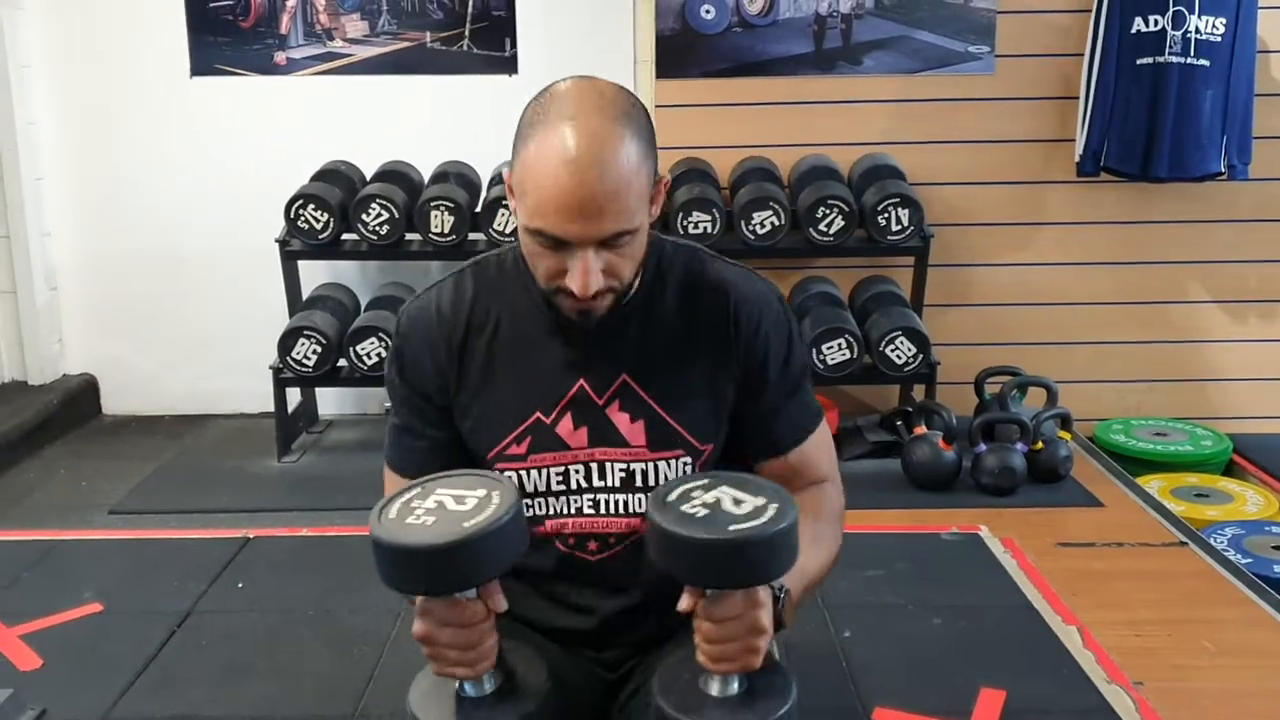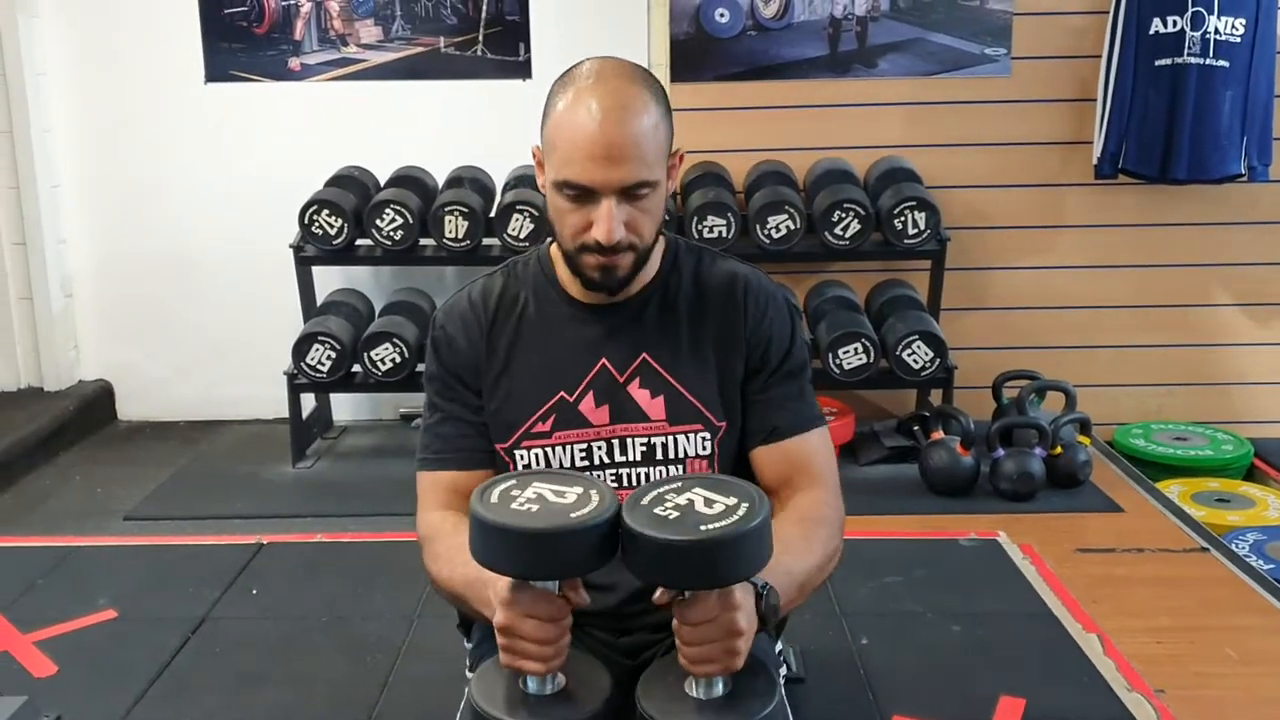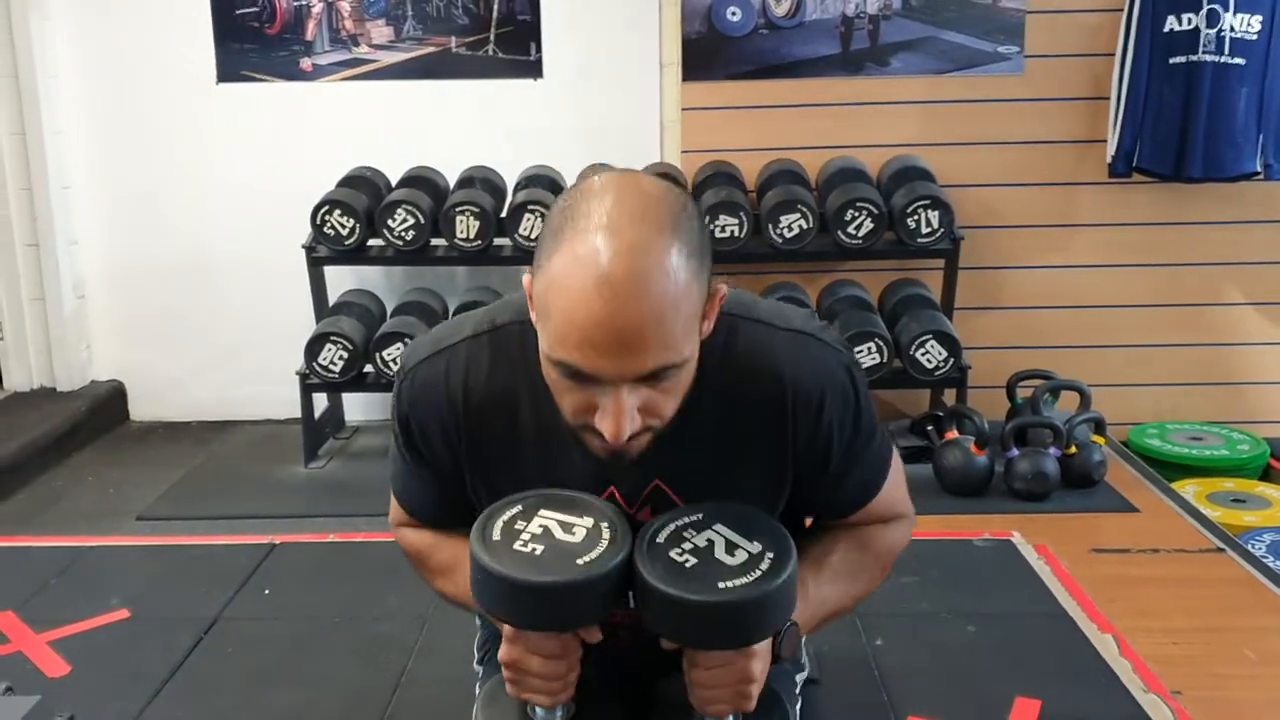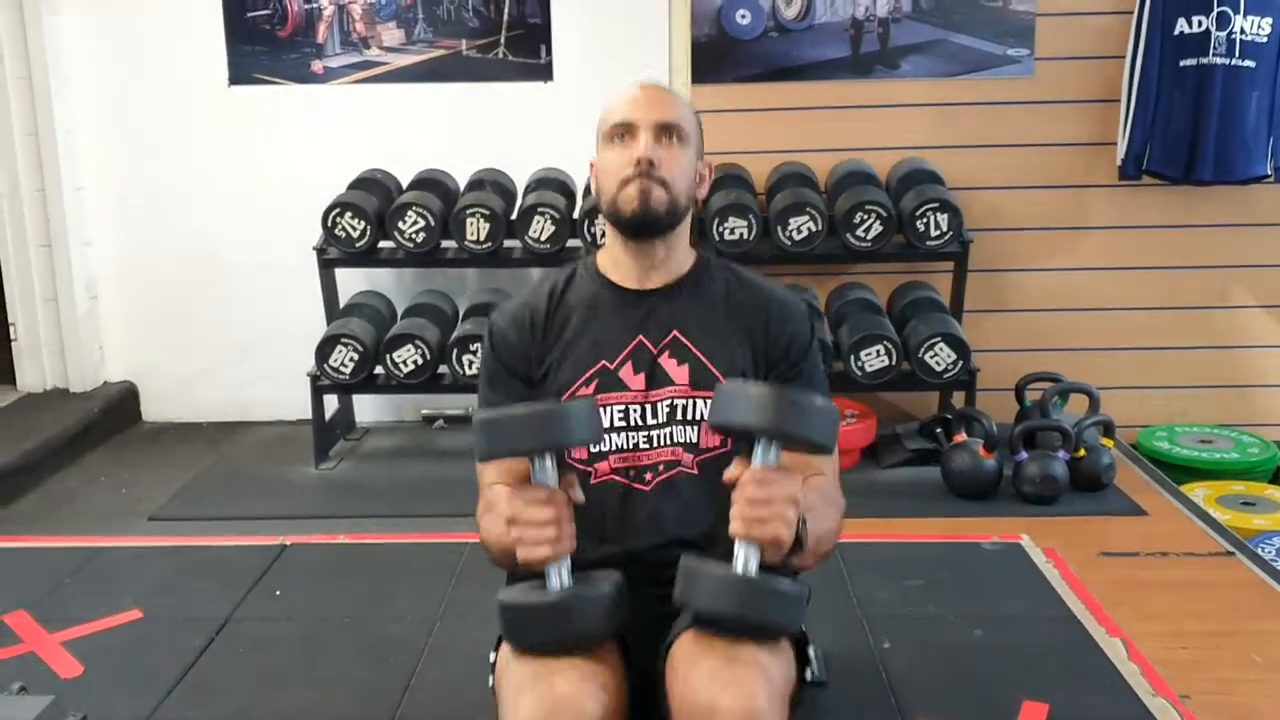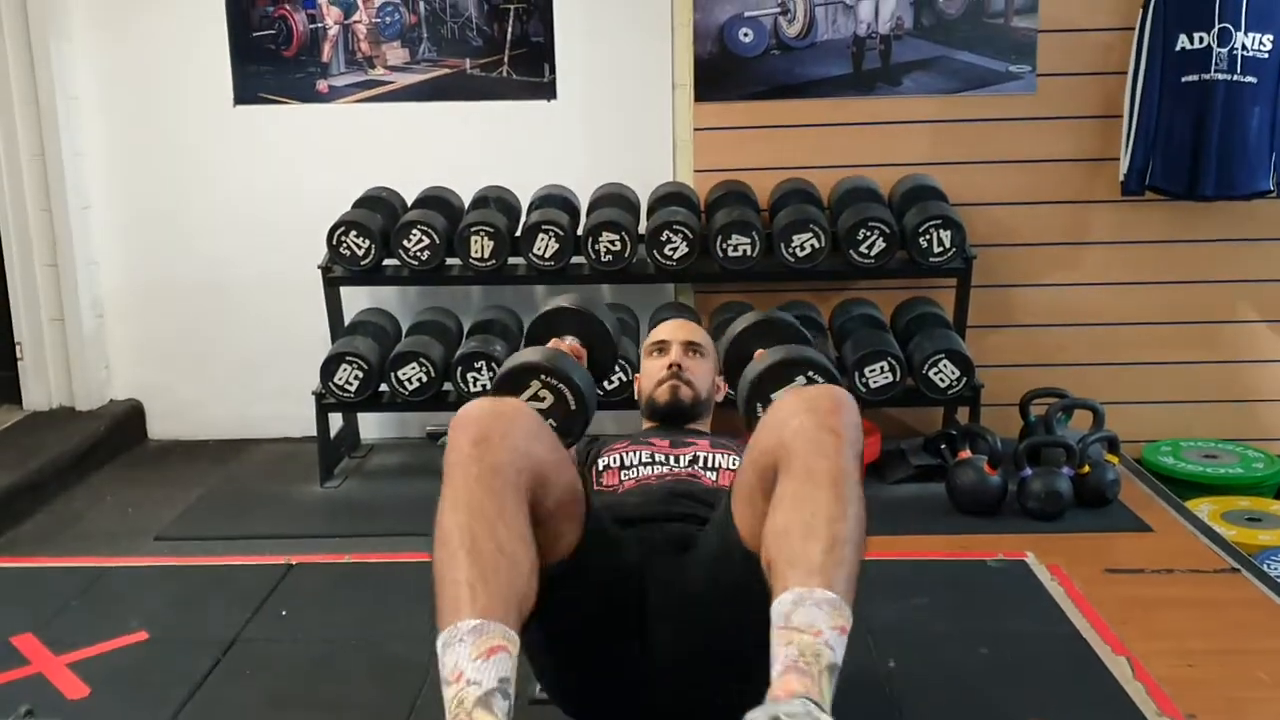
dt=0.7s
person 1, frame 1
left shoulder: (739, 311)
right shoulder: (439, 327)
left elbow: (814, 486)
left wrist: (773, 590)
right wrist: (437, 593)
left hip: (687, 633)
right hip: (522, 634)
person 1, frame 2
left shoulder: (748, 308)
right shoulder: (473, 323)
left elbow: (812, 499)
right elbow: (444, 514)
left wrist: (754, 592)
right wrist: (498, 592)
left hip: (704, 632)
right hip: (539, 637)
person 1, frame 3
left shoulder: (802, 376)
right shoulder: (447, 382)
left elbow: (881, 521)
right elbow: (420, 526)
left hip: (724, 660)
right hip: (545, 658)
person 1, frame 4
left shoulder: (771, 315)
right shoulder: (525, 322)
left elbow: (823, 495)
right elbow: (495, 502)
left wrist: (791, 522)
right wrist: (521, 525)
person 1, frame 5
left shoulder: (750, 454)
right shoulder: (592, 453)
right elbow: (530, 530)
left wrist: (788, 413)
left hip: (723, 625)
right hip: (598, 613)
left knee: (819, 409)
right knee: (488, 424)
